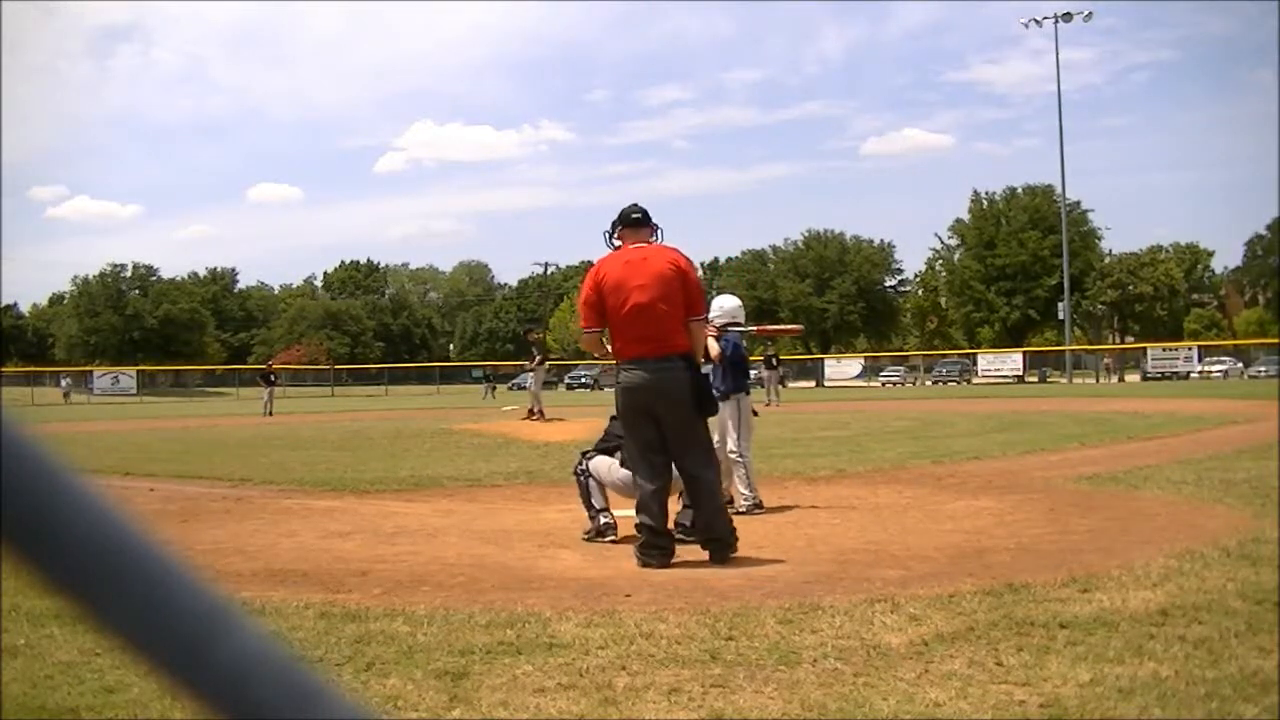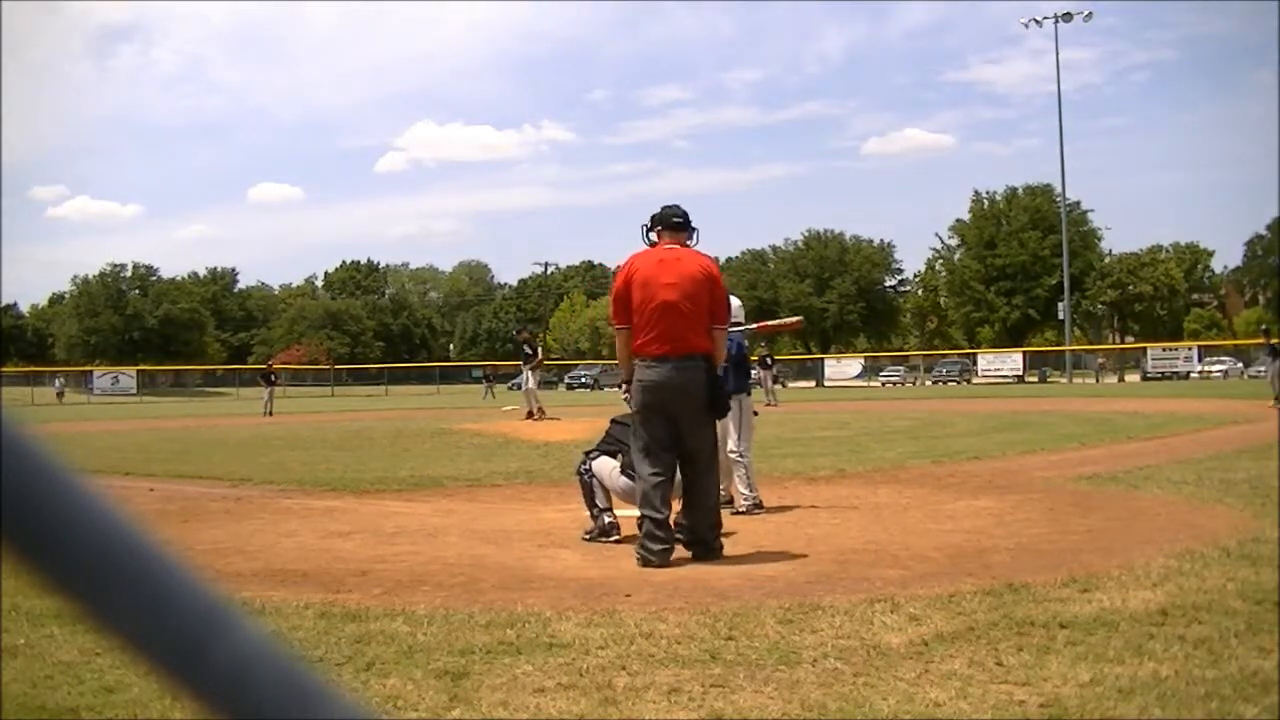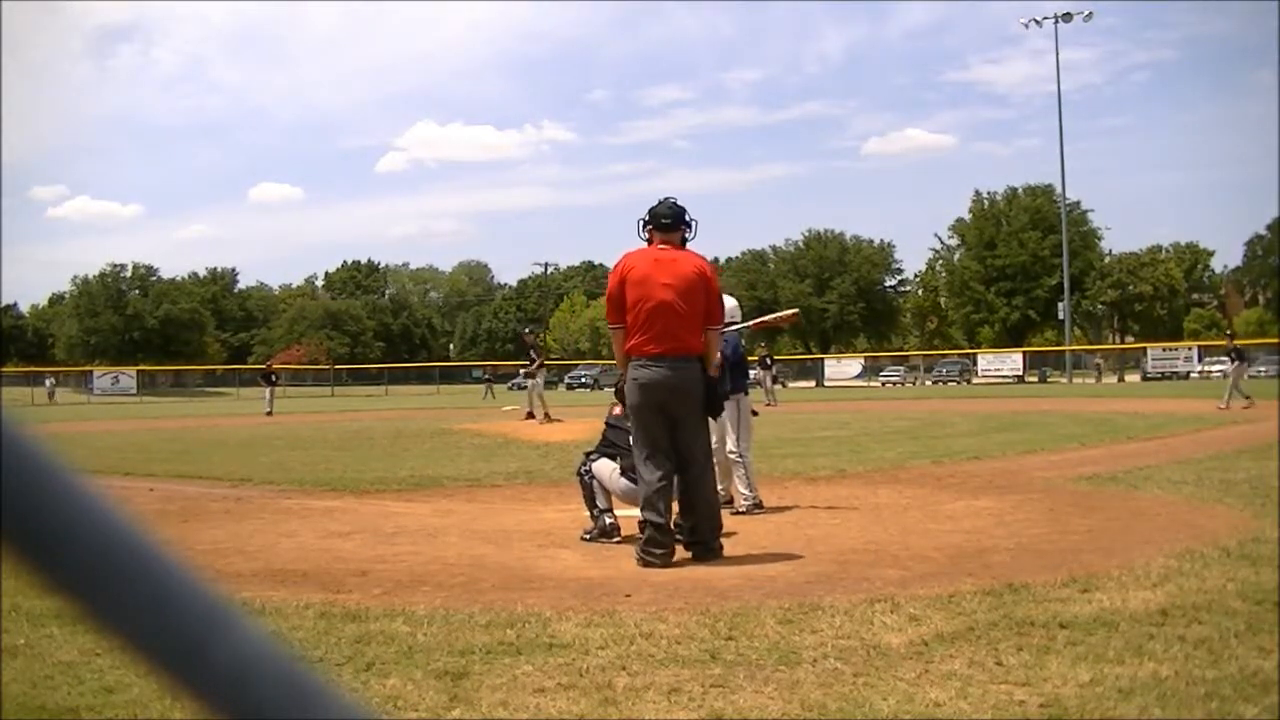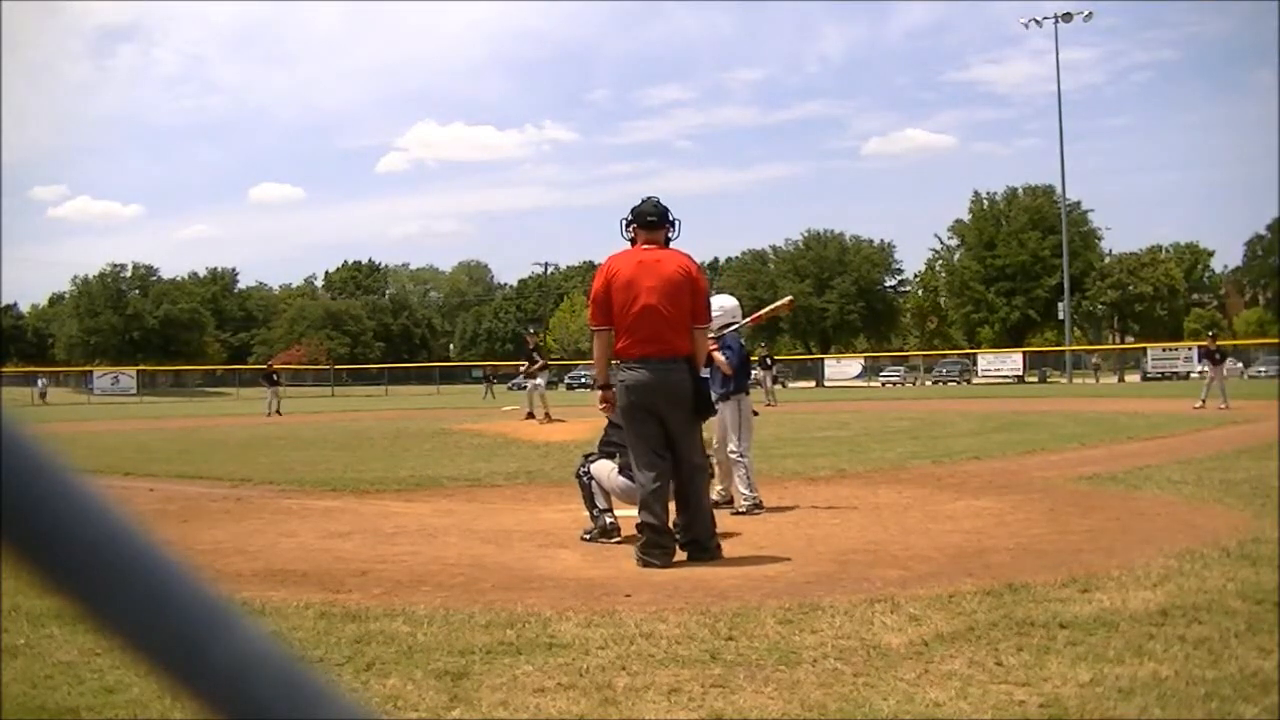
dt=0.7s
person 1, frame 1
left shoulder: (602, 270)
right shoulder: (676, 260)
left elbow: (589, 337)
right elbow: (697, 325)
left wrist: (609, 354)
right wrist: (695, 370)
left hip: (632, 377)
right hip: (676, 372)
left knee: (648, 467)
right knee: (698, 462)
left ankle: (654, 548)
right ankle: (718, 540)
person 1, frame 2
left shoulder: (633, 266)
right shoulder: (706, 267)
left elbow: (622, 332)
right elbow: (719, 332)
left wrist: (627, 378)
right wrist: (713, 375)
left hip: (650, 373)
right hip: (695, 371)
left knee: (651, 463)
right knee: (700, 463)
left ankle: (654, 545)
right ankle: (704, 543)
person 1, frame 3
left shoulder: (626, 266)
right shoulder: (700, 267)
left elbow: (617, 331)
right elbow: (713, 332)
left wrist: (627, 377)
right wrist: (709, 377)
left hip: (644, 373)
right hip: (688, 373)
left knee: (652, 464)
right knee: (696, 463)
left ankle: (655, 547)
right ankle: (704, 542)
person 1, frame 4
left shoulder: (611, 268)
right shoulder: (686, 266)
left elbow: (601, 333)
right elbow: (700, 330)
left wrist: (604, 385)
right wrist: (696, 376)
left hip: (633, 375)
right hip: (678, 373)
left knee: (648, 465)
right knee: (690, 463)
left ankle: (655, 547)
right ankle: (700, 543)
person 2, frame 1
left shoulder: (732, 338)
right shoulder: (725, 337)
left elbow: (717, 355)
right elbow: (705, 353)
left wrist: (710, 336)
right wrist: (708, 336)
left hip: (735, 401)
right hip: (724, 401)
left knee: (736, 450)
right knee: (719, 449)
left ankle: (750, 500)
right ankle: (723, 493)
person 2, frame 2
left shoulder: (735, 337)
right shoulder: (727, 337)
left elbow: (724, 356)
left hip: (736, 401)
left knee: (737, 450)
right knee: (720, 448)
left ankle: (750, 500)
right ankle: (723, 494)
person 2, frame 3
left shoulder: (731, 337)
right shoulder: (723, 337)
left elbow: (720, 357)
left hip: (734, 401)
right hip: (722, 400)
left knee: (736, 450)
right knee: (718, 449)
left ankle: (750, 500)
right ankle: (723, 494)
person 2, frame 4
left shoulder: (731, 339)
right shoulder: (721, 339)
left elbow: (729, 367)
left wrist: (712, 348)
left hip: (735, 401)
right hip: (723, 401)
left knee: (736, 450)
right knee: (720, 449)
left ankle: (751, 500)
right ankle: (722, 494)
